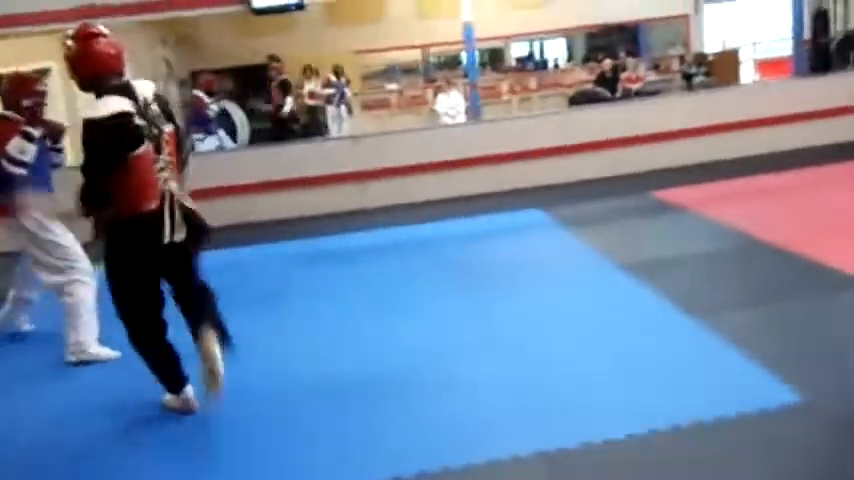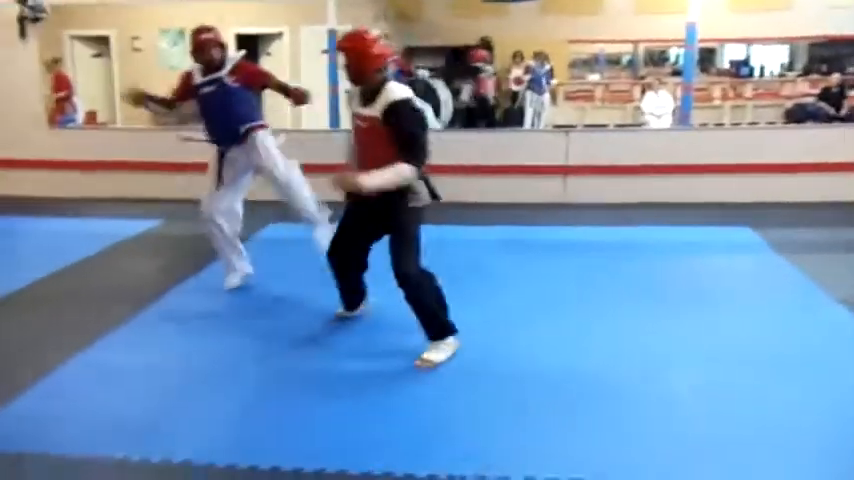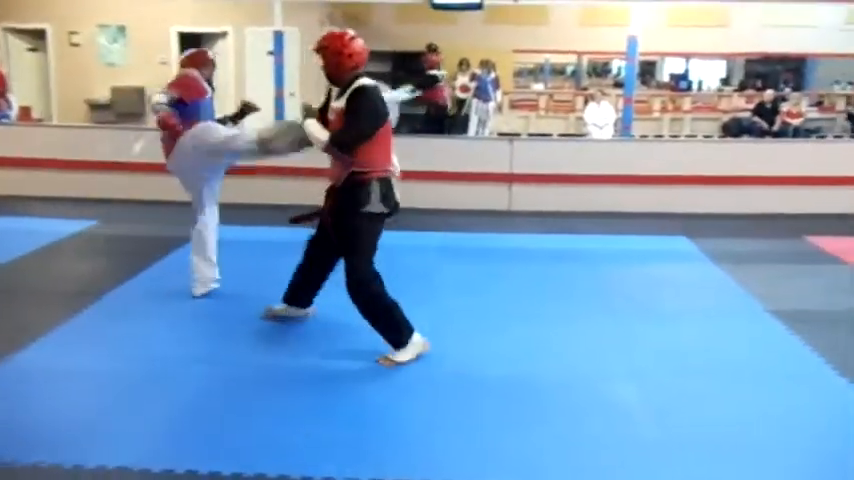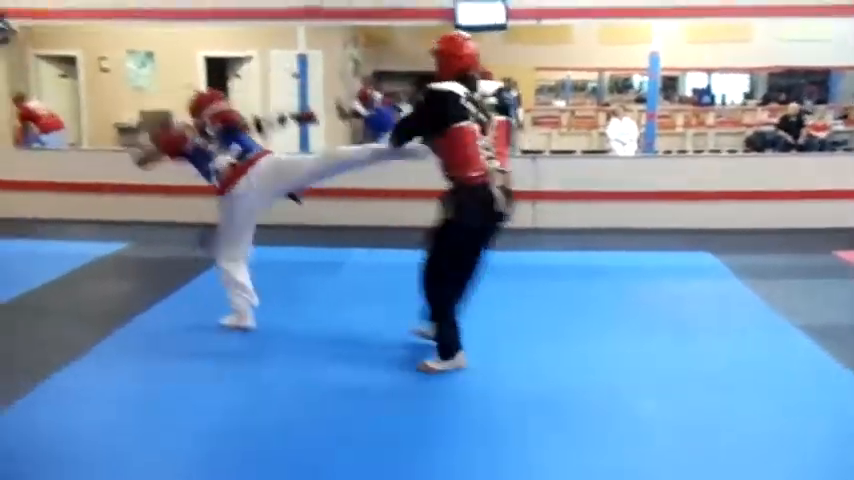
dt=1s
person 1, frame 1
left shoulder: (102, 120)
right shoulder: (150, 94)
left elbow: (95, 200)
left hip: (132, 233)
right hip: (175, 219)
left knee: (141, 314)
right knee: (189, 290)
left ankle: (179, 391)
right ankle: (209, 335)
person 1, frame 2
left shoulder: (399, 105)
right shoulder: (362, 93)
left elbow: (416, 166)
left wrist: (363, 183)
left hip: (401, 196)
right hip: (369, 193)
left knee: (406, 270)
right knee: (341, 253)
left ankle: (445, 338)
right ankle: (354, 303)
person 1, frame 3
left shoulder: (365, 96)
right shoulder: (341, 93)
left elbow: (337, 146)
right elbow: (323, 129)
left wrist: (308, 125)
left hip: (367, 195)
right hip: (345, 189)
left knee: (359, 275)
right knee: (320, 250)
left ankle: (408, 341)
right ankle: (297, 303)
person 1, frame 4
left shoulder: (440, 97)
left elbow: (399, 136)
left hip: (469, 201)
right hip: (496, 198)
left knee: (440, 277)
right knee: (459, 268)
left ankle: (450, 354)
right ankle: (438, 325)
person 2, frame 1
left shoulder: (31, 126)
left elbow: (54, 162)
left wrist: (54, 139)
right wrist: (32, 131)
left hip: (32, 209)
right hip: (27, 211)
left knee: (34, 269)
right knee: (77, 269)
right ankle: (83, 344)
person 2, frame 2
left shoulder: (241, 67)
right shoulder: (193, 78)
left elbow: (274, 83)
right elbow: (172, 103)
left wrist: (294, 92)
right wrist: (147, 100)
left hip: (253, 139)
right hip: (227, 151)
left knee: (282, 176)
right knee: (215, 209)
left ankle: (319, 223)
right ankle: (238, 266)
person 2, frame 3
left shoulder: (199, 90)
right shoulder: (187, 78)
left elbow: (210, 126)
right elbow: (159, 98)
left wrist: (237, 116)
right wrist: (164, 116)
left hip: (180, 157)
right hip: (188, 141)
left knee: (206, 219)
right knee: (241, 140)
left ankle: (202, 282)
person 2, frame 4
left shoulder: (182, 136)
right shoulder: (221, 116)
left elbow: (141, 158)
right elbow: (244, 124)
left wrist: (157, 138)
right wrist: (294, 117)
left hip: (234, 193)
right hip: (264, 168)
left knee: (230, 255)
right knee: (325, 161)
left ankle: (243, 315)
right ankle: (388, 151)
